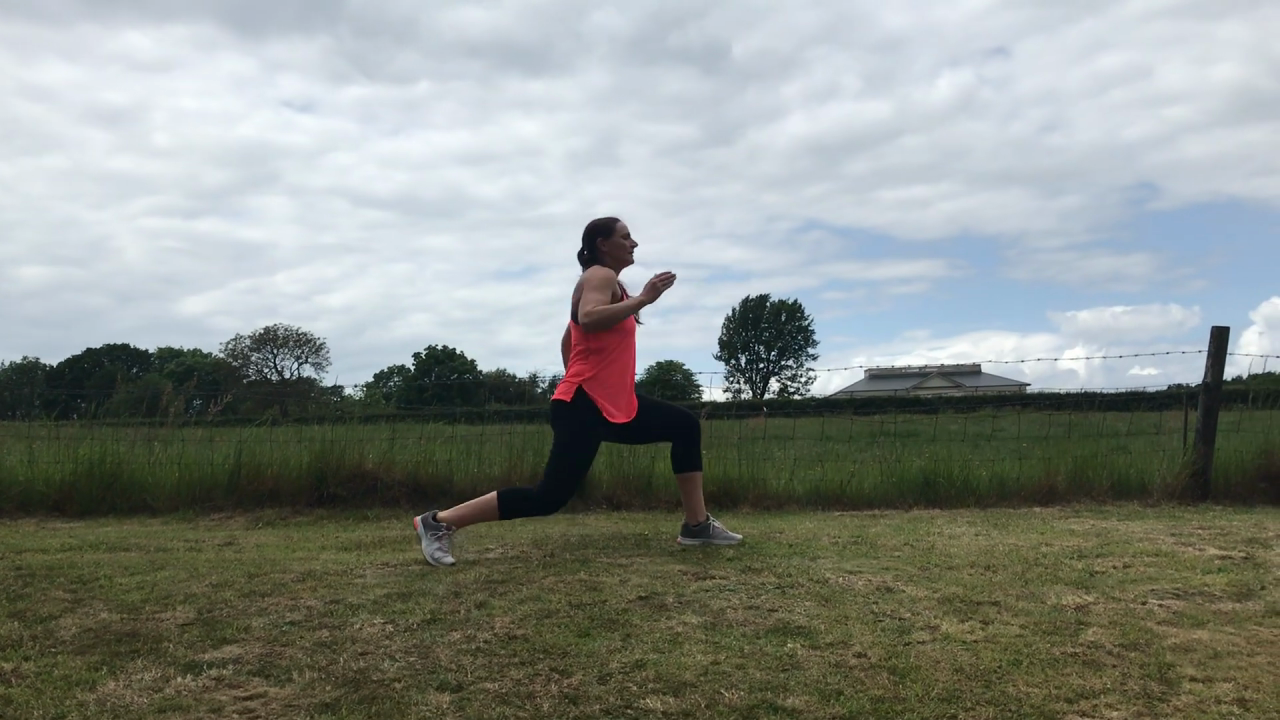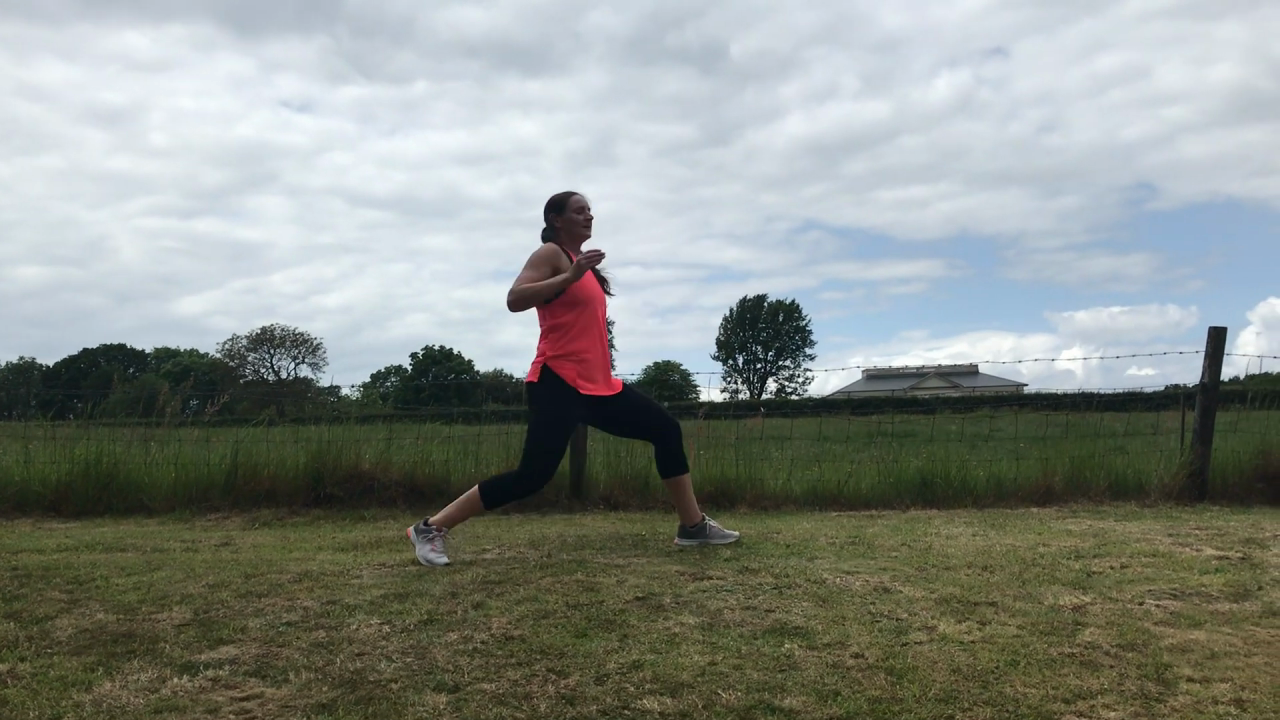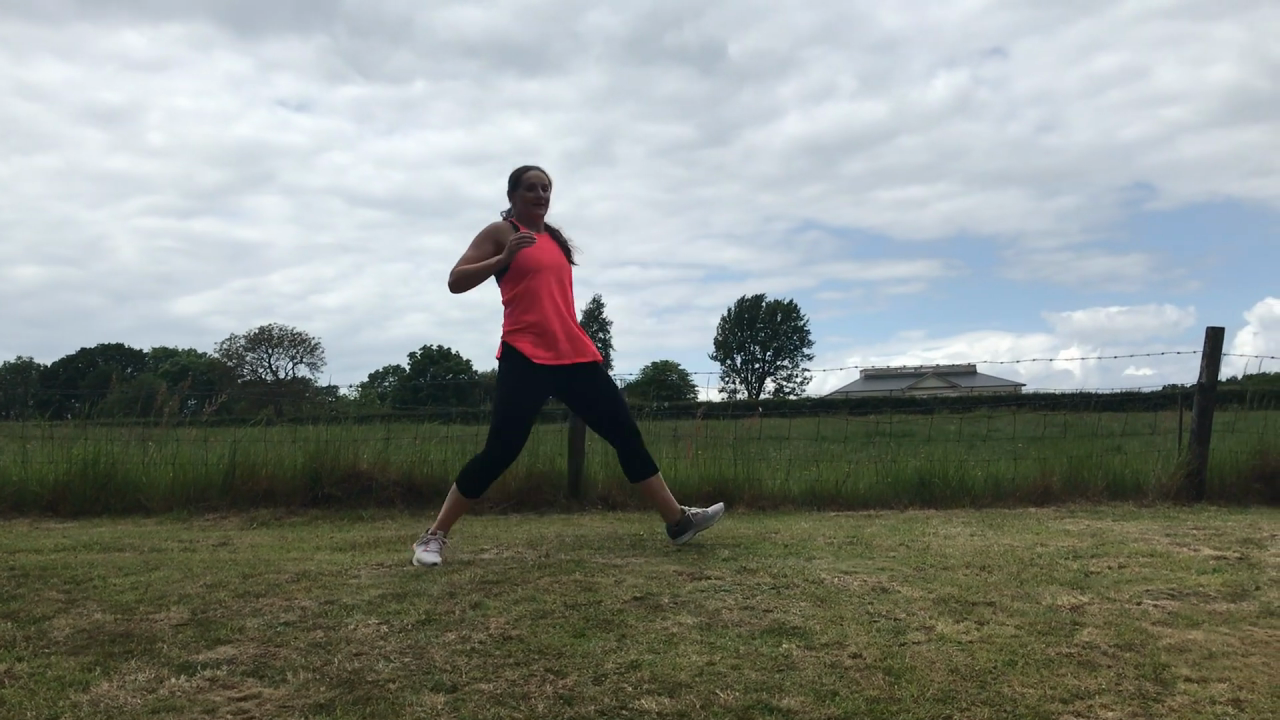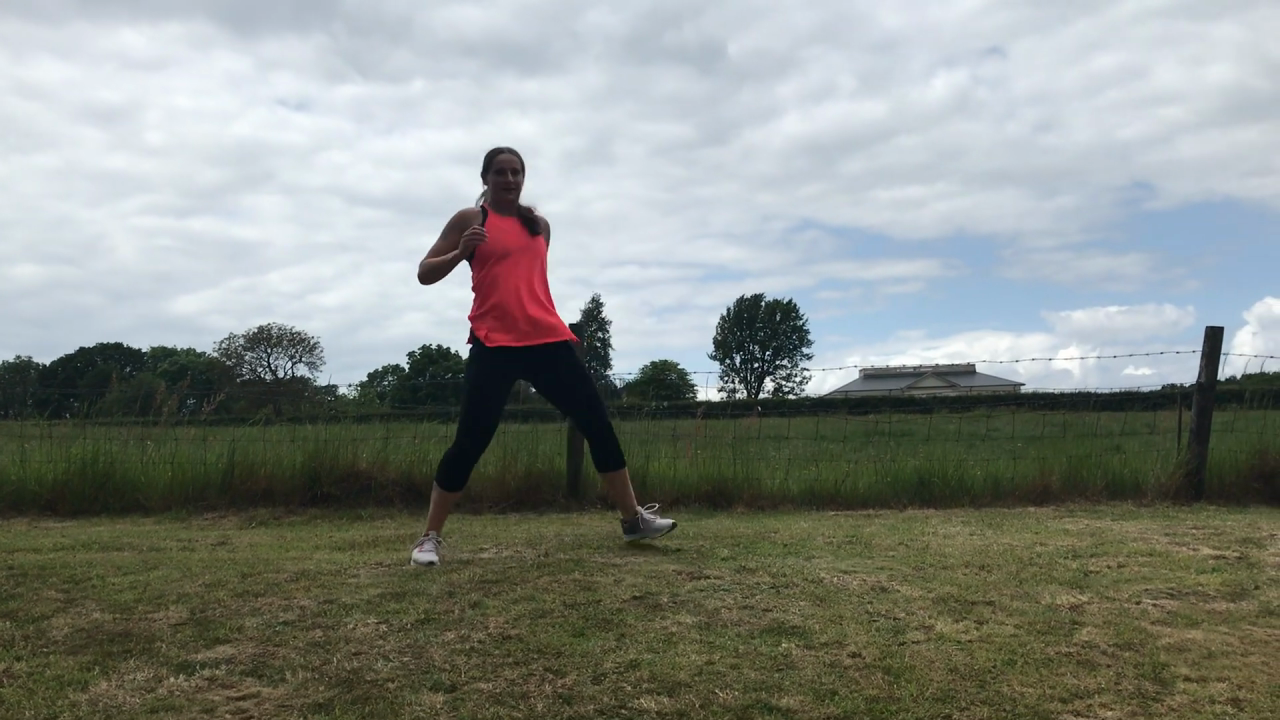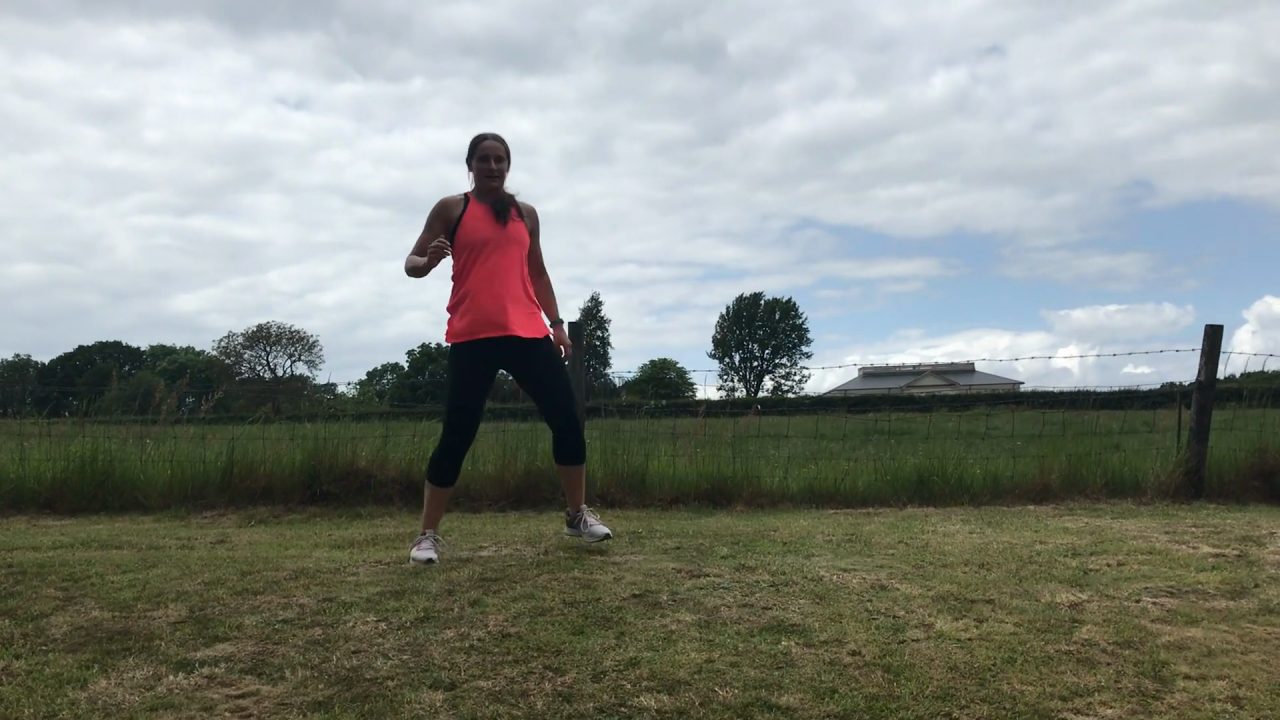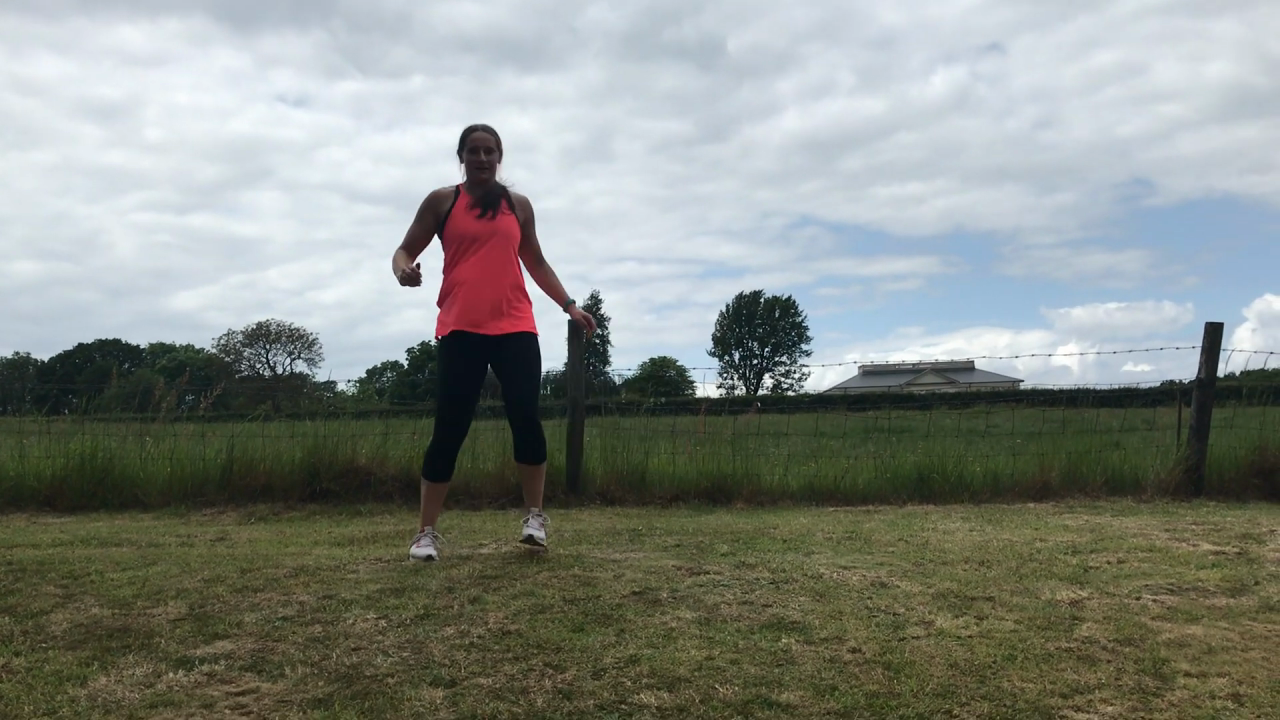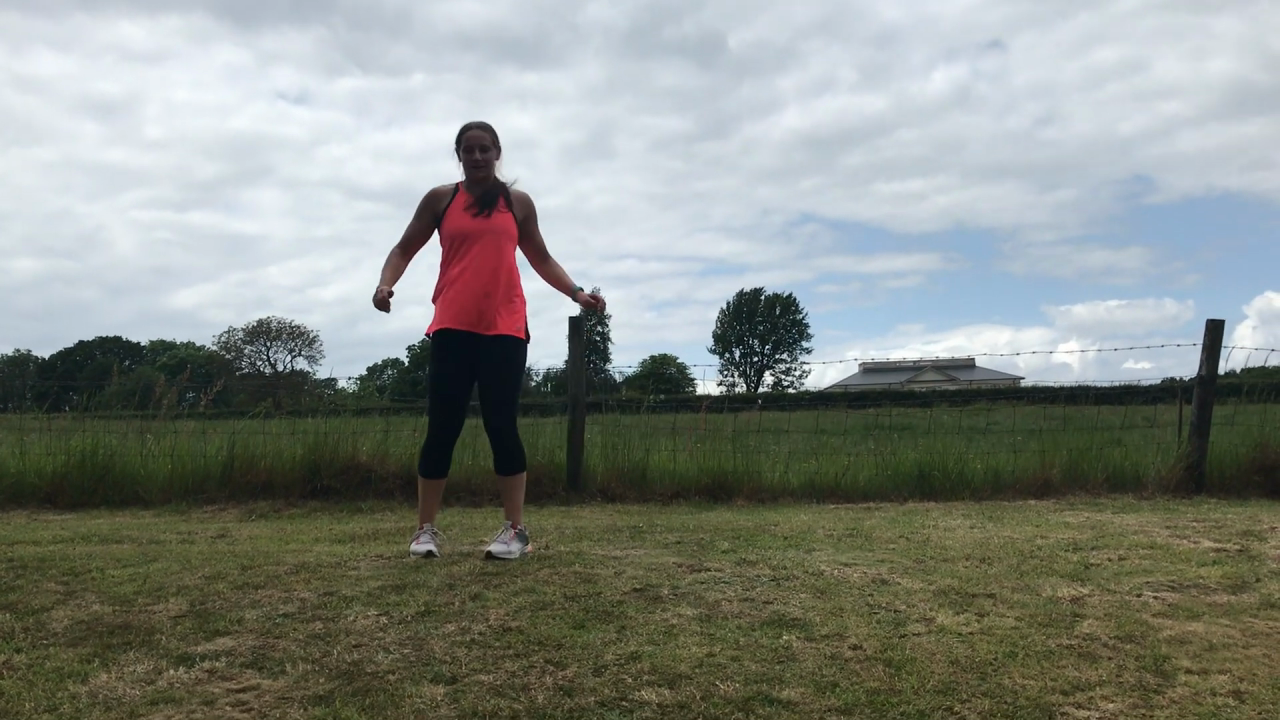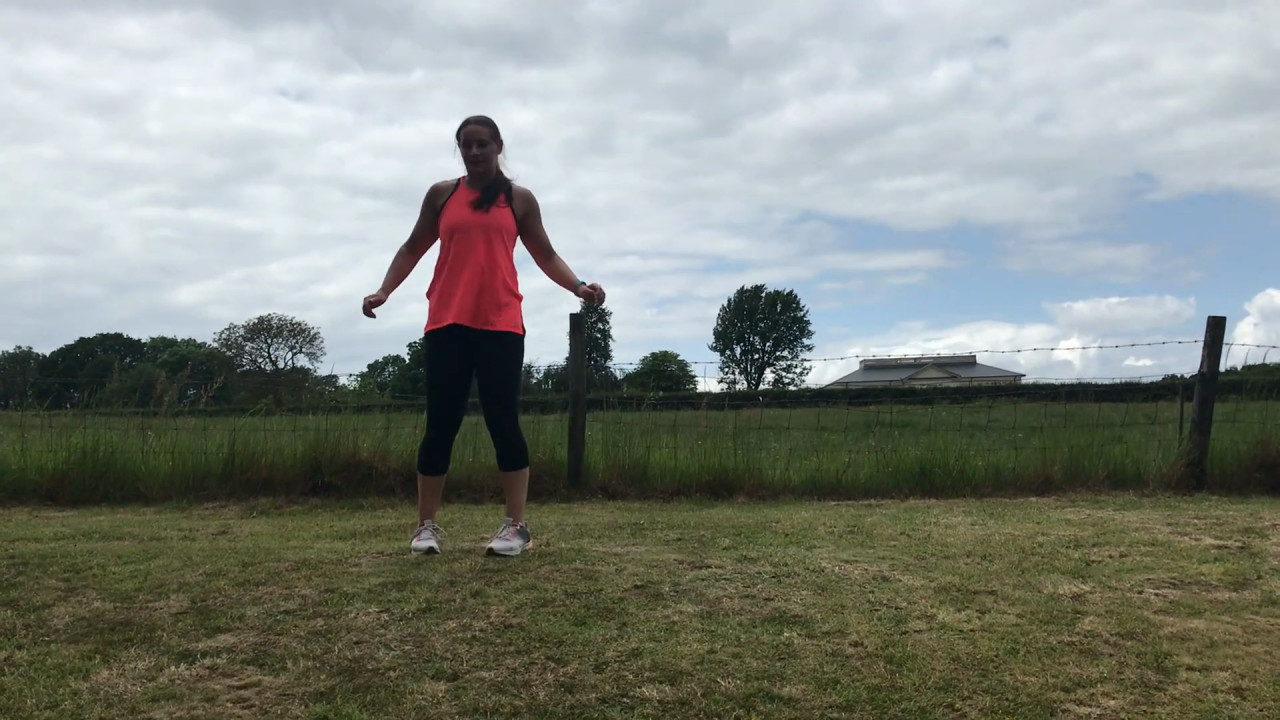
dt=0.1s
person 1, frame 1
left shoulder: (605, 282)
right shoulder: (599, 278)
left elbow: (570, 341)
right elbow: (589, 320)
right wrist: (643, 299)
left hip: (615, 401)
right hip: (583, 405)
left knee: (686, 424)
right knee: (551, 497)
left ankle: (696, 524)
right ankle: (438, 524)
person 1, frame 2
left shoulder: (583, 262)
right shoulder: (549, 255)
right elbow: (515, 299)
right wrist: (568, 278)
left hip: (599, 383)
right hip: (557, 382)
left knee: (666, 429)
right knee: (532, 475)
left ankle: (692, 524)
right ankle: (432, 527)
person 1, frame 3
left shoulder: (558, 239)
right shoulder: (500, 232)
right elbow: (455, 281)
right wrist: (503, 260)
left hip: (575, 357)
right hip: (525, 357)
left knee: (625, 433)
right knee: (501, 451)
left ankle: (677, 518)
right ankle: (434, 534)
person 1, frame 4
left shoulder: (538, 223)
right shoulder: (470, 219)
right elbow: (425, 273)
right wrist: (460, 252)
left hip: (549, 339)
right hip: (493, 343)
left knee: (596, 421)
right knee: (471, 440)
left ankle: (633, 517)
right ankle: (430, 536)
person 1, frame 5
left shoulder: (526, 213)
right shoulder: (452, 208)
right elbow: (414, 261)
left wrist: (557, 323)
right wrist: (428, 260)
left hip: (529, 333)
right hip: (471, 335)
left knee: (566, 417)
right knee: (457, 433)
left ankle: (578, 513)
right ankle: (428, 535)
person 1, frame 6
left shoulder: (518, 205)
right shoulder: (441, 201)
left elbow: (535, 262)
right elbow: (403, 251)
left wrist: (570, 306)
right wrist: (405, 270)
left hip: (515, 327)
right hip: (460, 329)
left knee: (524, 418)
right knee: (450, 429)
left ankle: (535, 514)
right ankle: (426, 532)
person 1, frame 7
left shoulder: (518, 202)
right shoulder: (440, 199)
left elbow: (541, 258)
right elbow: (404, 249)
left wrist: (578, 294)
right wrist: (386, 286)
left hip: (505, 327)
right hip: (452, 326)
left knee: (500, 423)
right knee: (443, 426)
left ankle: (515, 528)
right ankle: (426, 528)
person 1, frame 8
left shoulder: (519, 198)
right shoulder: (442, 194)
left elbow: (545, 255)
right elbow: (414, 247)
left wrist: (579, 287)
right wrist: (384, 292)
left hip: (500, 324)
right hip: (447, 322)
left knee: (502, 419)
right knee: (441, 423)
left ankle: (516, 525)
right ankle: (426, 524)
